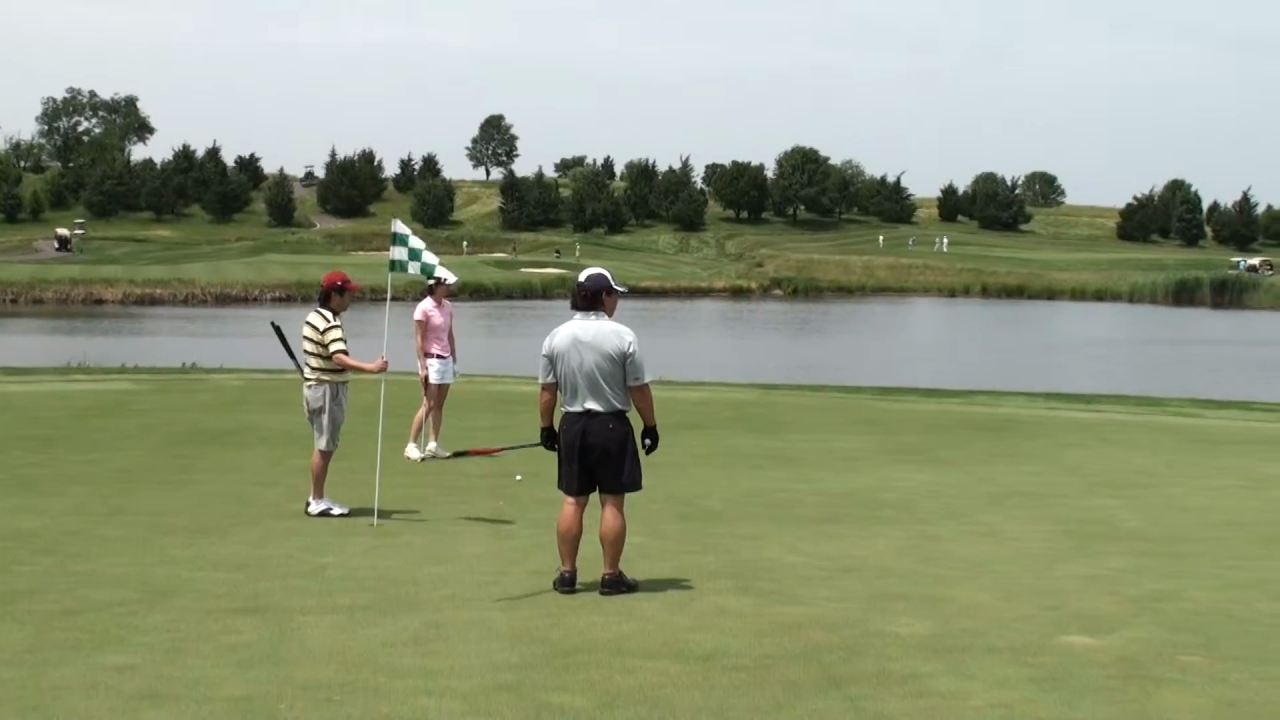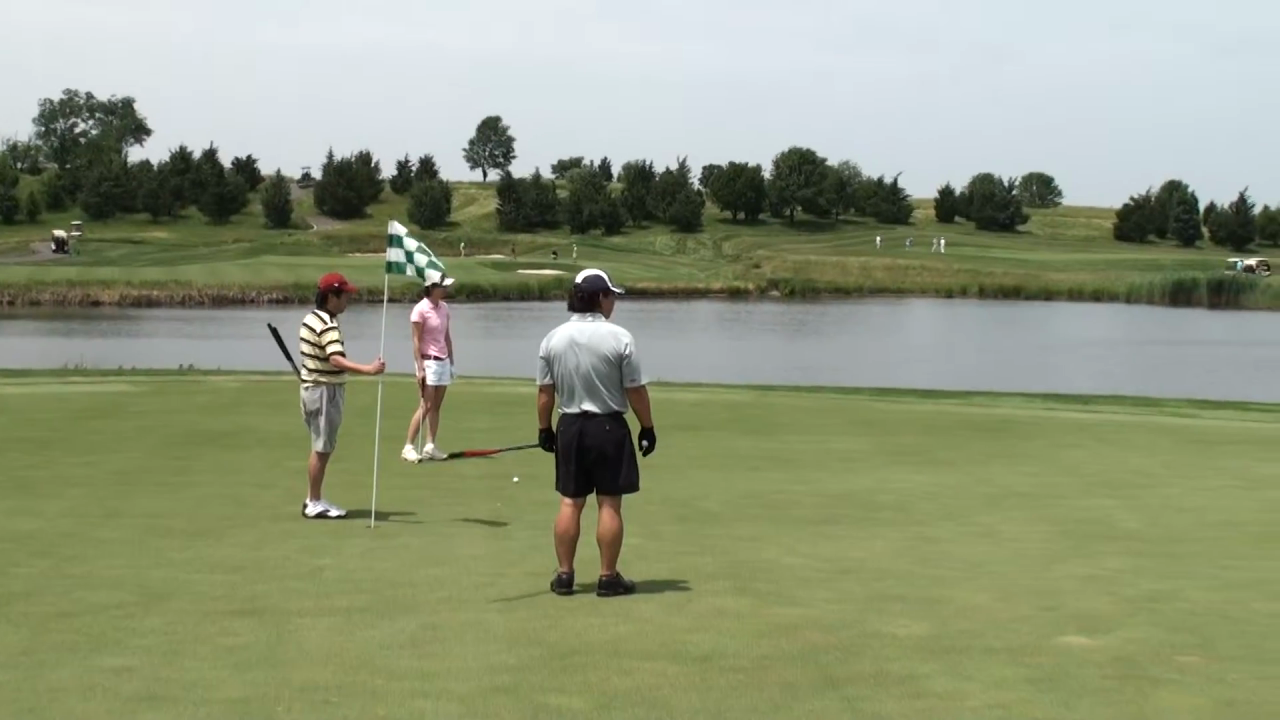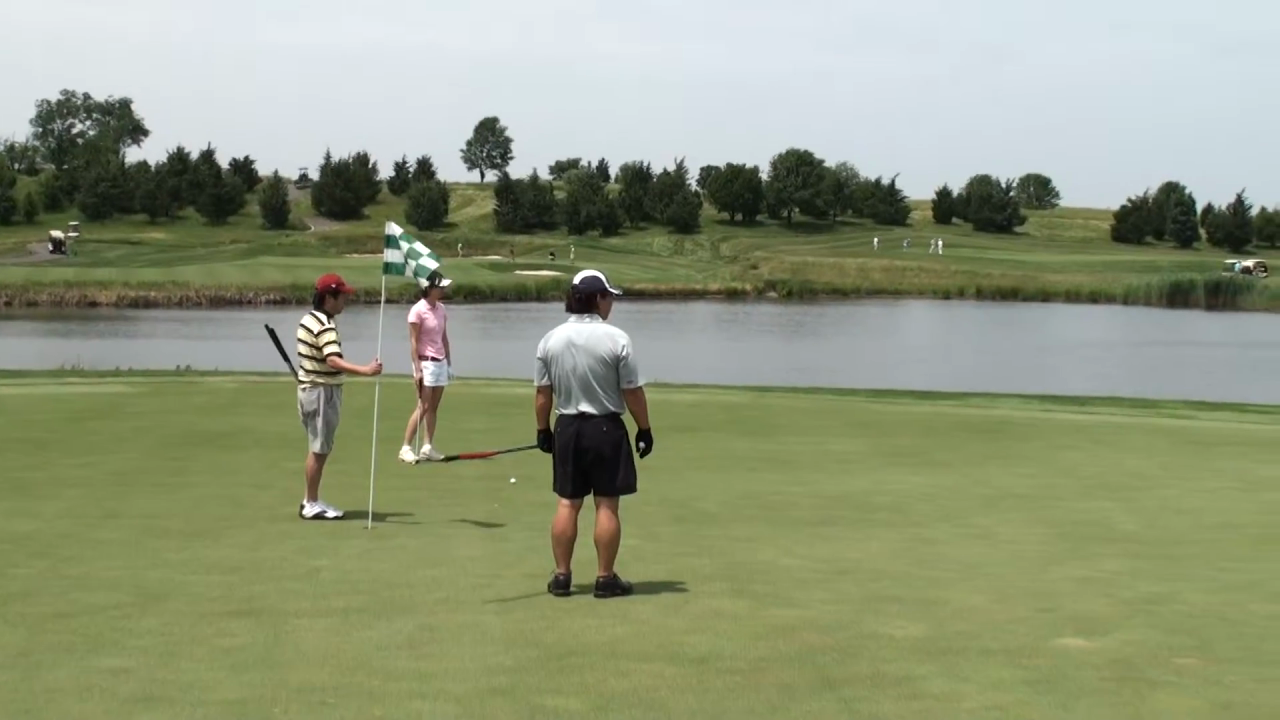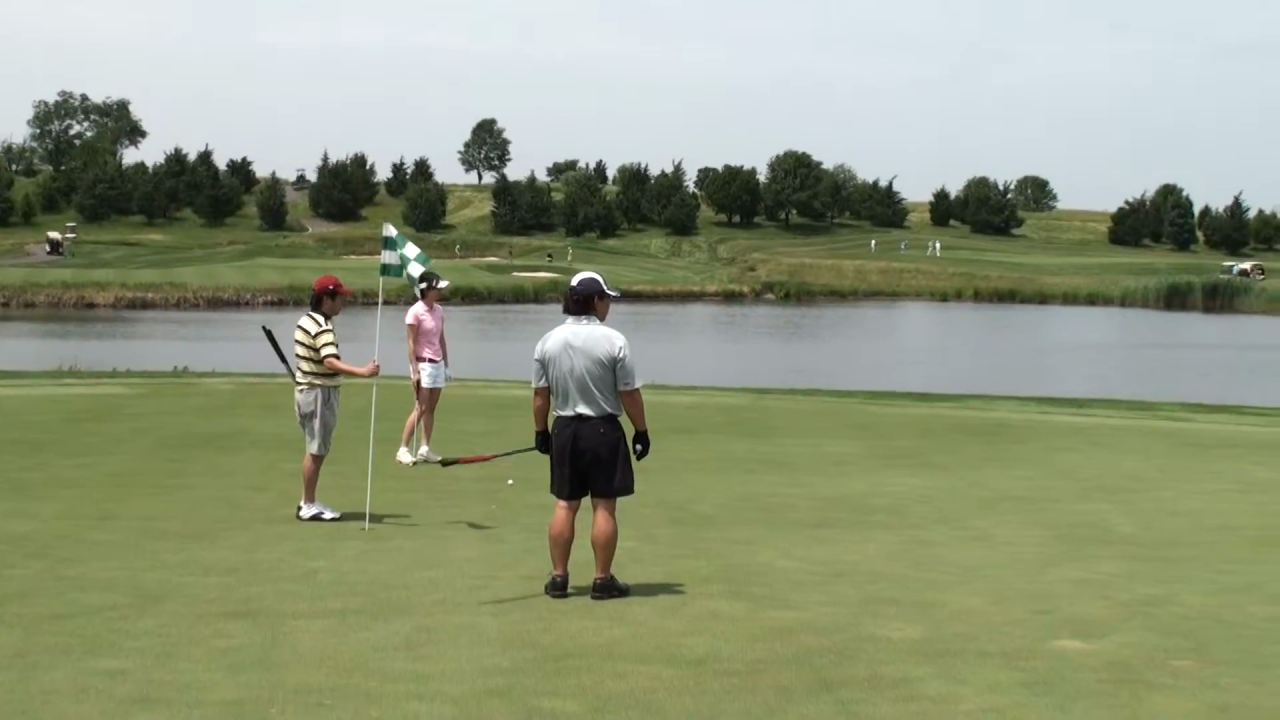
dt=0.1s
person 1, frame 1
left shoulder: (556, 337)
right shoulder: (622, 336)
left elbow: (547, 390)
right elbow: (639, 389)
left wrist: (546, 427)
right wrist: (650, 426)
left hip: (572, 425)
right hip: (612, 425)
left knee: (572, 501)
right knee: (612, 502)
left ankle: (567, 573)
right ankle: (611, 575)
person 1, frame 2
left shoulder: (553, 338)
right shoulder: (619, 337)
left elbow: (545, 392)
right elbow: (636, 391)
left wrist: (545, 428)
right wrist: (647, 427)
left hip: (569, 426)
right hip: (609, 427)
left knee: (569, 502)
right knee: (609, 504)
left ankle: (564, 574)
right ankle: (608, 577)
person 1, frame 3
left shoulder: (550, 340)
right shoulder: (616, 338)
left elbow: (542, 393)
right elbow: (633, 392)
left wrist: (543, 430)
right wrist: (644, 429)
left hip: (567, 428)
right hip: (606, 428)
left knee: (567, 503)
right knee: (607, 505)
left ankle: (562, 575)
right ankle: (605, 578)
person 1, frame 4
left shoulder: (548, 341)
right shoulder: (613, 340)
left elbow: (540, 395)
right elbow: (630, 394)
left wrist: (541, 431)
right wrist: (641, 431)
left hip: (564, 430)
right hip: (603, 430)
left knee: (564, 505)
right knee: (604, 507)
left ankle: (558, 577)
right ankle: (603, 579)
person 2, frame 1
left shoulder: (314, 316)
right shoulder: (330, 323)
right elbow: (339, 358)
right wrist: (370, 367)
left hip: (317, 385)
right hip: (328, 388)
left knee: (323, 446)
right knee: (325, 447)
left ankle: (316, 497)
right ankle: (317, 501)
person 2, frame 2
left shoulder: (311, 318)
right shoulder: (327, 324)
right elbow: (335, 359)
right wrist: (368, 369)
left hip: (314, 387)
right hip: (325, 390)
left knee: (320, 447)
right knee: (322, 448)
left ankle: (313, 499)
right ankle: (314, 503)
person 2, frame 3
left shoulder: (309, 319)
right shoulder: (324, 325)
right elbow: (333, 361)
right wrist: (365, 370)
left hip: (311, 388)
right hip: (322, 391)
left knee: (318, 448)
right knee: (319, 449)
left ankle: (311, 500)
right ankle: (311, 504)
person 2, frame 4
left shoulder: (306, 320)
right shoulder: (322, 327)
right elbow: (330, 362)
right wrist: (362, 372)
left hip: (308, 389)
right hip: (319, 393)
left knee: (315, 450)
right knee: (317, 451)
left ankle: (308, 502)
right ankle: (308, 506)
person 3, frame 1
left shoulder: (447, 306)
right shoulder: (423, 308)
right elbow: (419, 339)
left wrist: (454, 360)
right wrist: (422, 366)
left hip: (446, 360)
right hip: (431, 360)
left knee: (439, 405)
right knee: (428, 404)
left ankle: (433, 445)
right ankle: (411, 445)
person 3, frame 2
left shoulder: (444, 308)
right shoulder: (420, 309)
right elbow: (416, 341)
left wrist: (451, 361)
right wrist: (420, 368)
left hip: (443, 361)
right hip: (429, 362)
left knee: (436, 406)
right knee: (425, 406)
left ankle: (430, 446)
right ankle: (408, 447)
person 3, frame 3
left shoulder: (441, 309)
right shoulder: (417, 310)
right elbow: (413, 342)
left wrist: (449, 363)
right wrist: (417, 369)
left hip: (441, 362)
right hip: (426, 363)
left knee: (433, 407)
right knee: (423, 407)
left ankle: (427, 447)
right ankle: (406, 448)
person 3, frame 4
left shoulder: (439, 310)
right shoulder: (415, 312)
right elbow: (411, 343)
left wrist: (446, 364)
right wrist: (414, 370)
left hip: (438, 364)
right hip: (423, 364)
left knee: (431, 409)
right knee: (420, 409)
left ankle: (424, 449)
right ankle: (403, 449)
